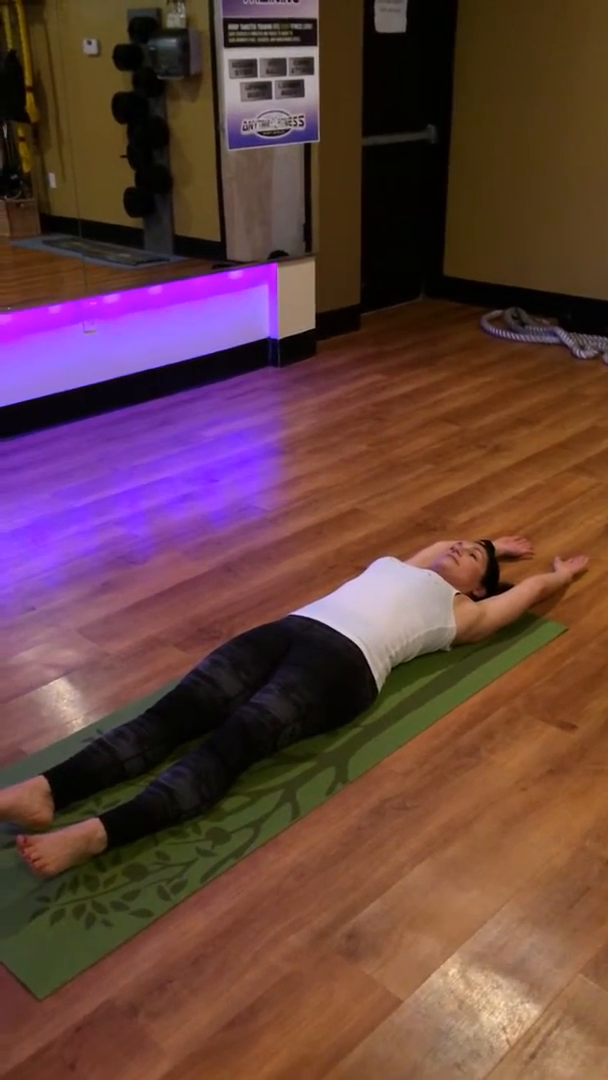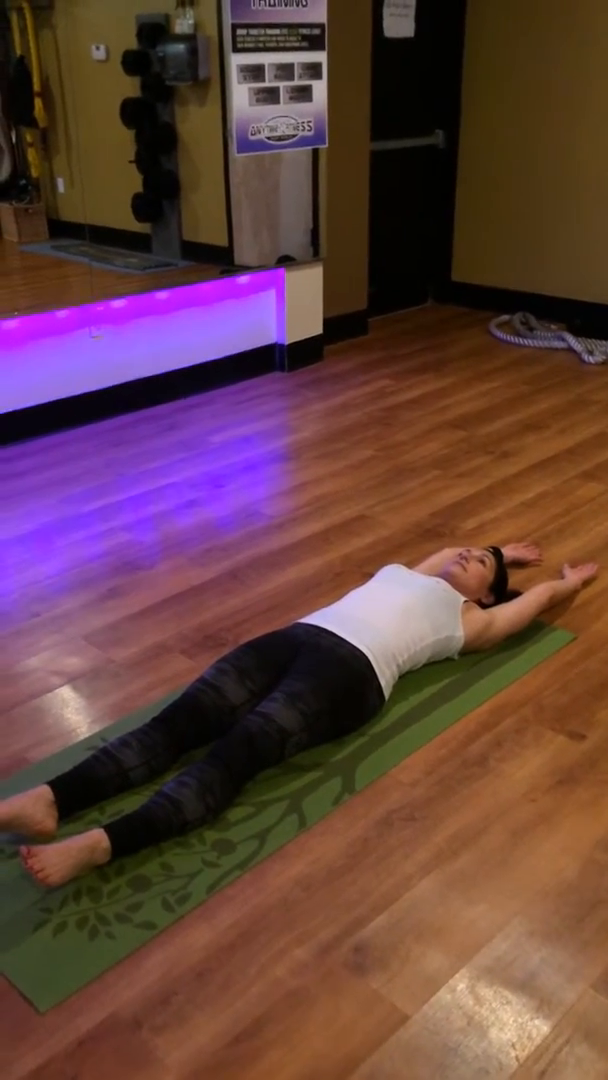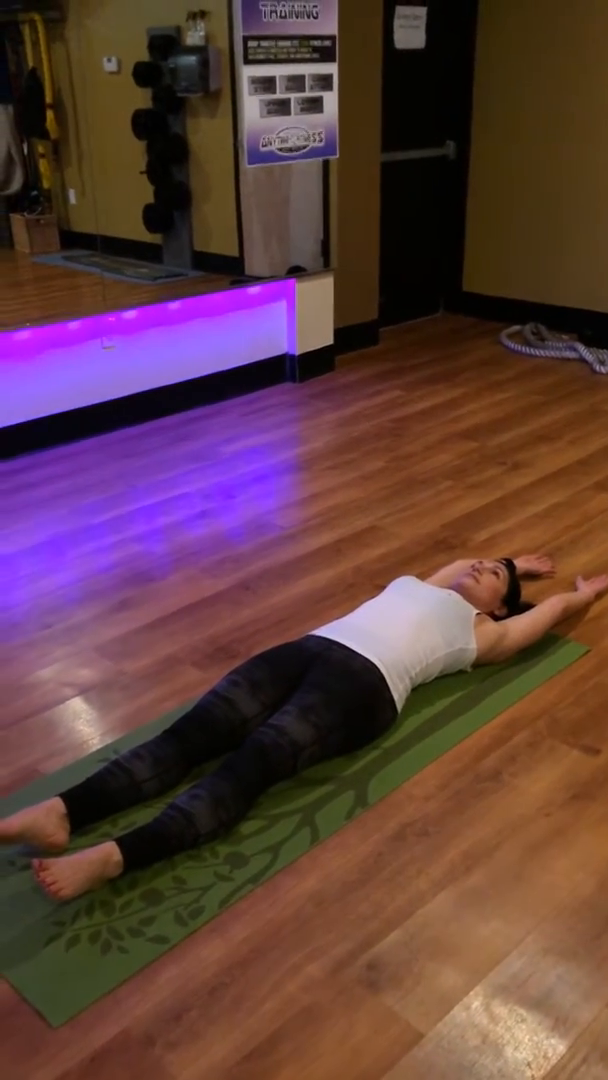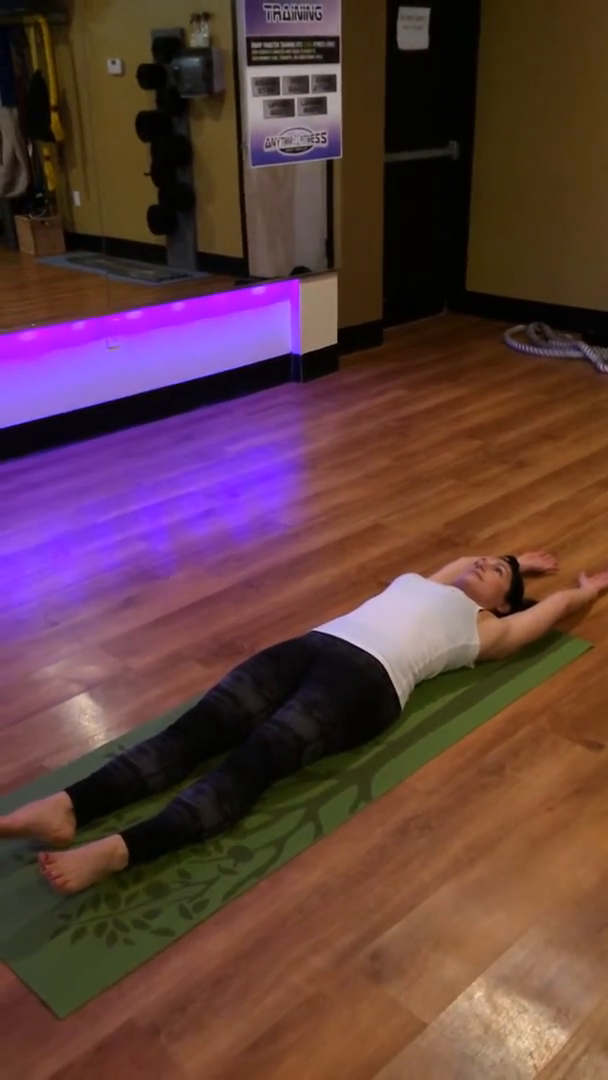
dt=0.5s
person 1, frame 1
left shoulder: (461, 612)
right shoulder: (398, 565)
left elbow: (532, 588)
right elbow: (443, 546)
left wrist: (564, 572)
right wrist: (492, 543)
left hip: (346, 662)
right hip: (292, 629)
left knee: (232, 740)
right knee: (178, 710)
left ankle: (97, 833)
person 1, frame 2
left shoulder: (470, 619)
right shoulder: (405, 573)
left elbow: (542, 595)
right elbow: (449, 552)
left wrist: (574, 578)
right wrist: (500, 549)
left hip: (354, 670)
right hip: (299, 636)
left knee: (237, 750)
right knee: (183, 719)
left ankle: (101, 844)
right ankle: (51, 798)
person 1, frame 3
left shoulder: (483, 633)
right shoulder: (418, 585)
left elbow: (556, 606)
right elbow: (462, 564)
right wrist: (514, 561)
left hip: (366, 683)
right hip: (310, 649)
left knee: (248, 764)
right knee: (194, 732)
left ankle: (113, 856)
right ankle: (63, 810)
person 1, frame 4
left shoulder: (485, 629)
right shoulder: (420, 583)
left elbow: (557, 605)
right elbow: (464, 561)
right wrist: (517, 558)
left hip: (369, 679)
right hip: (315, 646)
left knee: (253, 759)
right knee: (199, 729)
left ankle: (119, 850)
right ankle: (68, 805)
